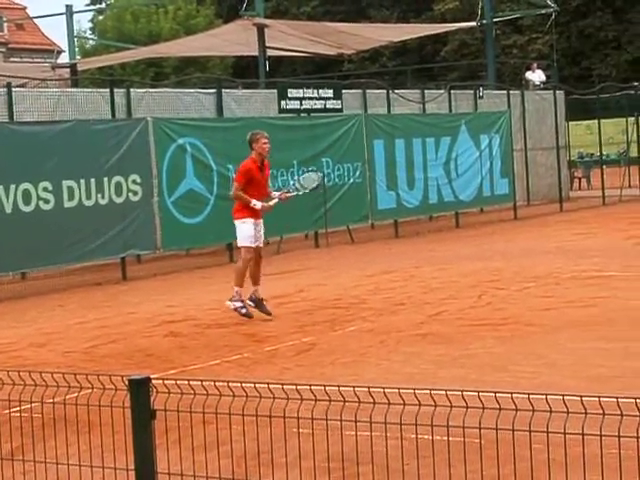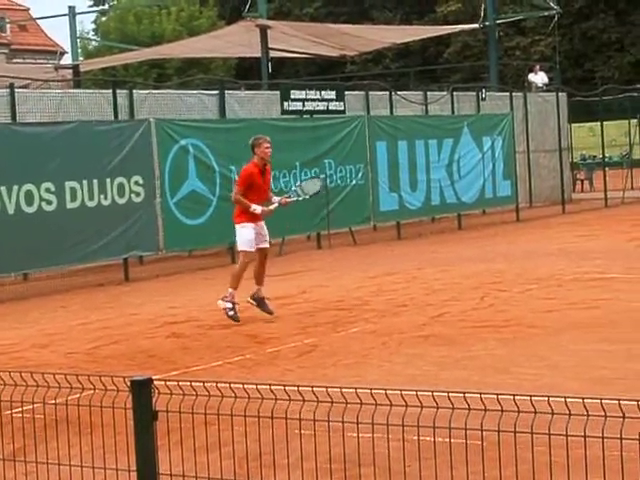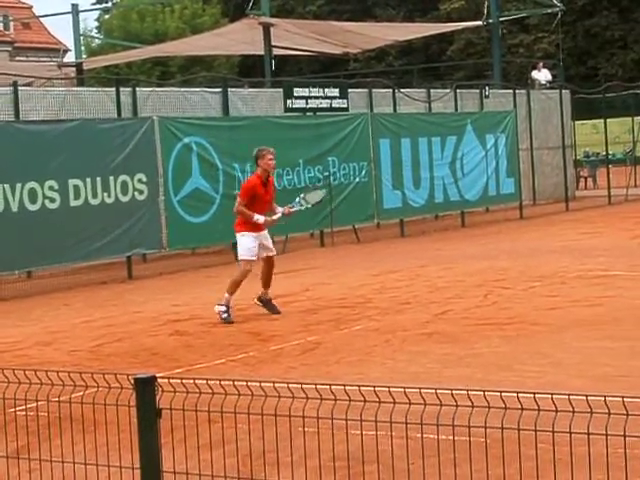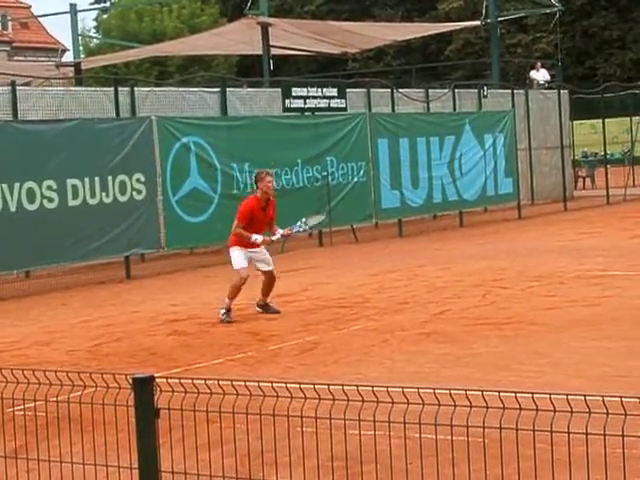
dt=0.1s
person 1, frame 1
left shoulder: (265, 165)
right shoulder: (247, 167)
right elbow: (235, 193)
left wrist: (277, 195)
right wrist: (256, 204)
left hip: (257, 216)
right hip: (244, 215)
left knee: (258, 255)
right knee: (247, 255)
left ankle: (255, 297)
right ankle: (237, 298)
person 1, frame 2
left shoulder: (267, 169)
right shoulder: (248, 171)
right elbow: (235, 197)
left wrist: (277, 200)
right wrist: (256, 208)
left hip: (258, 220)
right hip: (245, 220)
left knee: (263, 256)
right knee: (245, 259)
left ankle: (258, 295)
right ankle: (228, 299)
person 1, frame 3
left shoulder: (270, 181)
right shoulder: (250, 184)
right elbow: (238, 208)
left wrist: (280, 210)
right wrist: (259, 219)
left hip: (260, 229)
right hip: (246, 230)
left knee: (270, 262)
right knee: (246, 268)
left ankle: (264, 297)
right ankle: (225, 304)
person 1, frame 4
left shoulder: (271, 202)
right shoulder: (248, 205)
left elbow: (271, 225)
right elbow: (235, 231)
left wrist: (280, 232)
right wrist: (256, 238)
left hip: (257, 246)
right hip: (239, 246)
left knee: (270, 276)
right knee: (243, 275)
left ankle: (263, 303)
right ankle: (226, 308)
